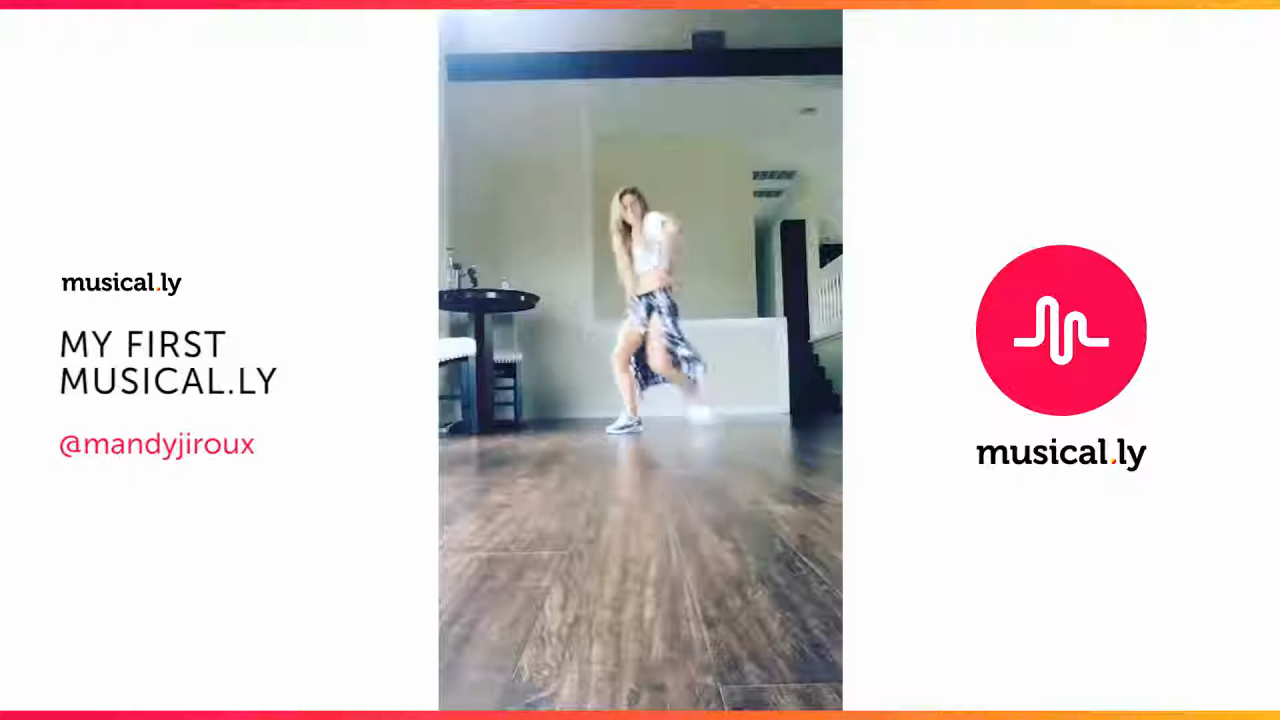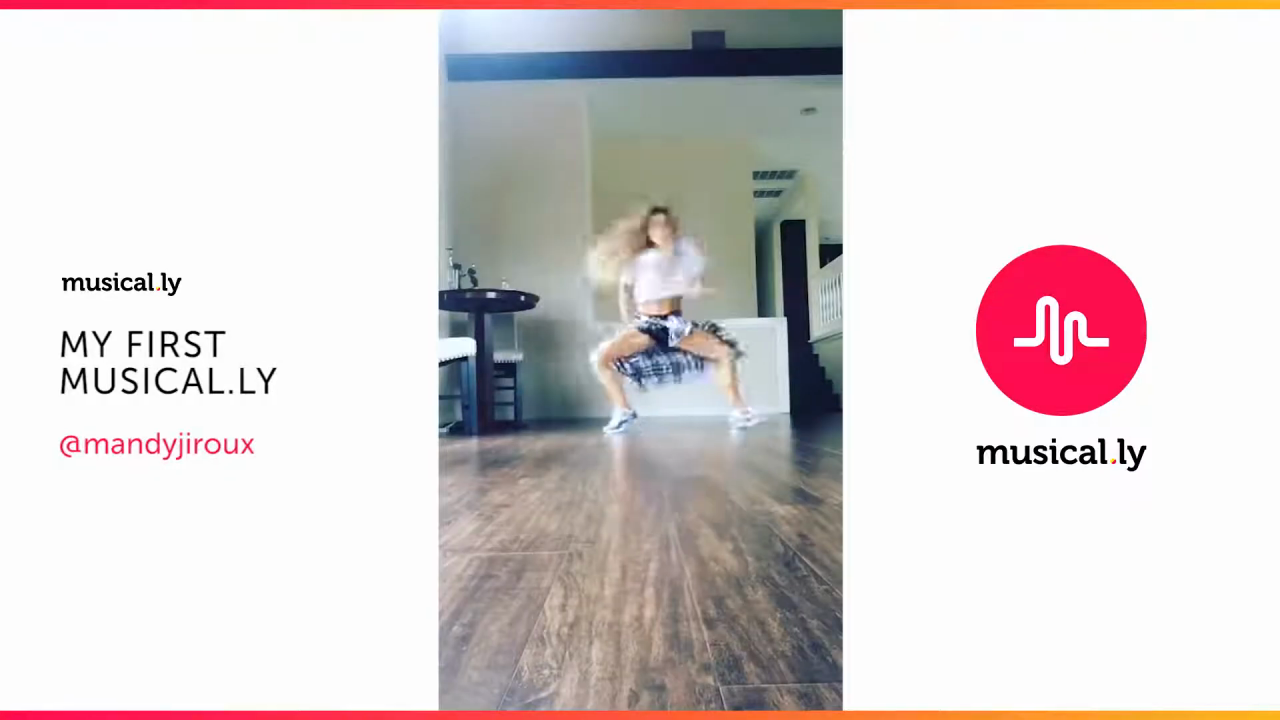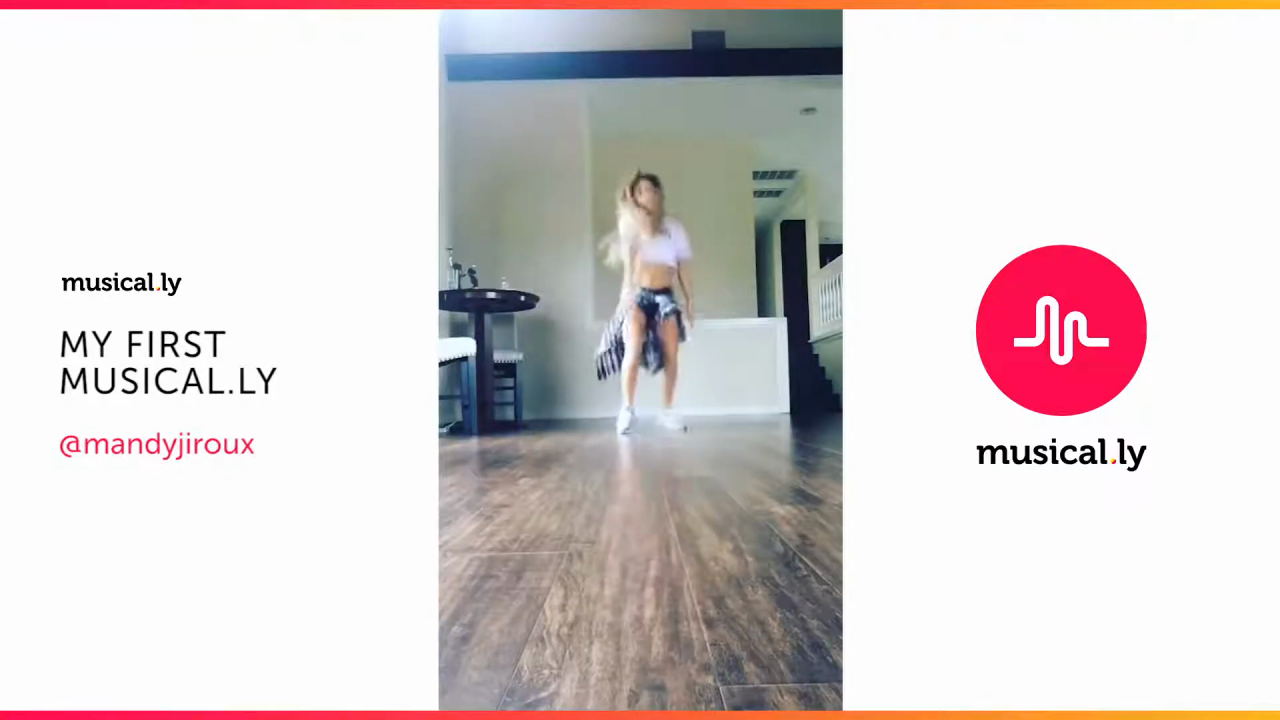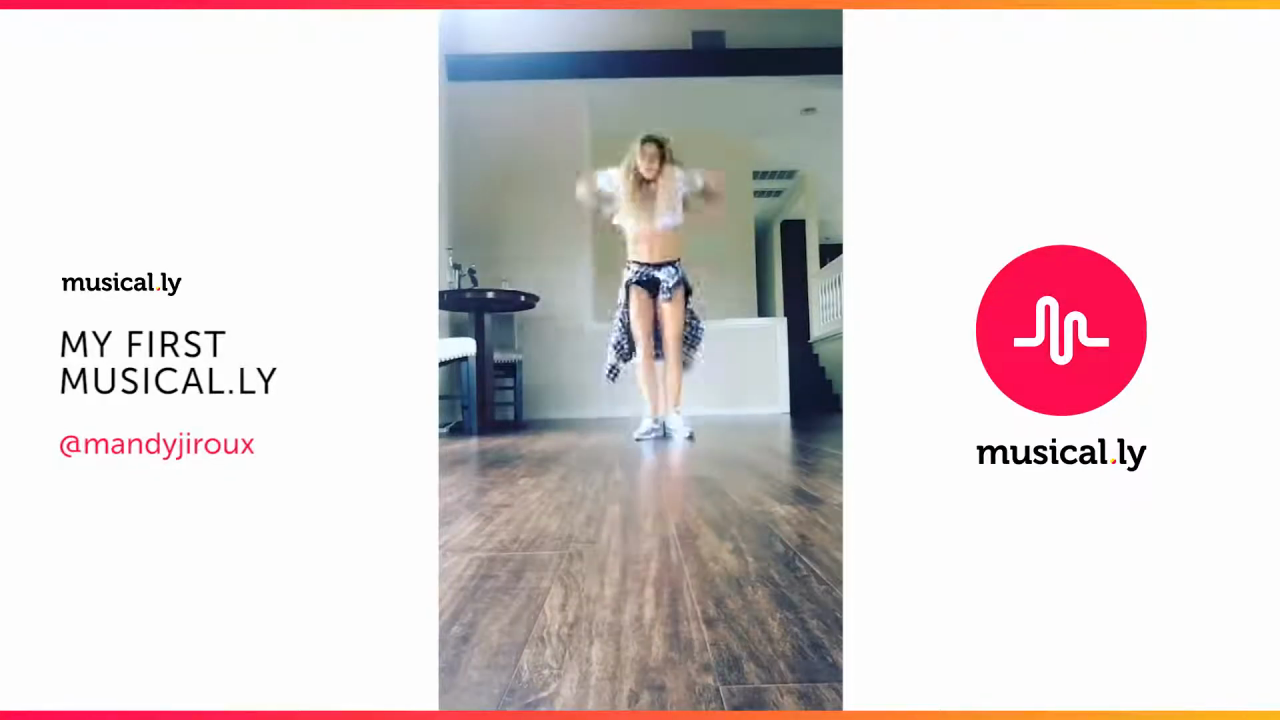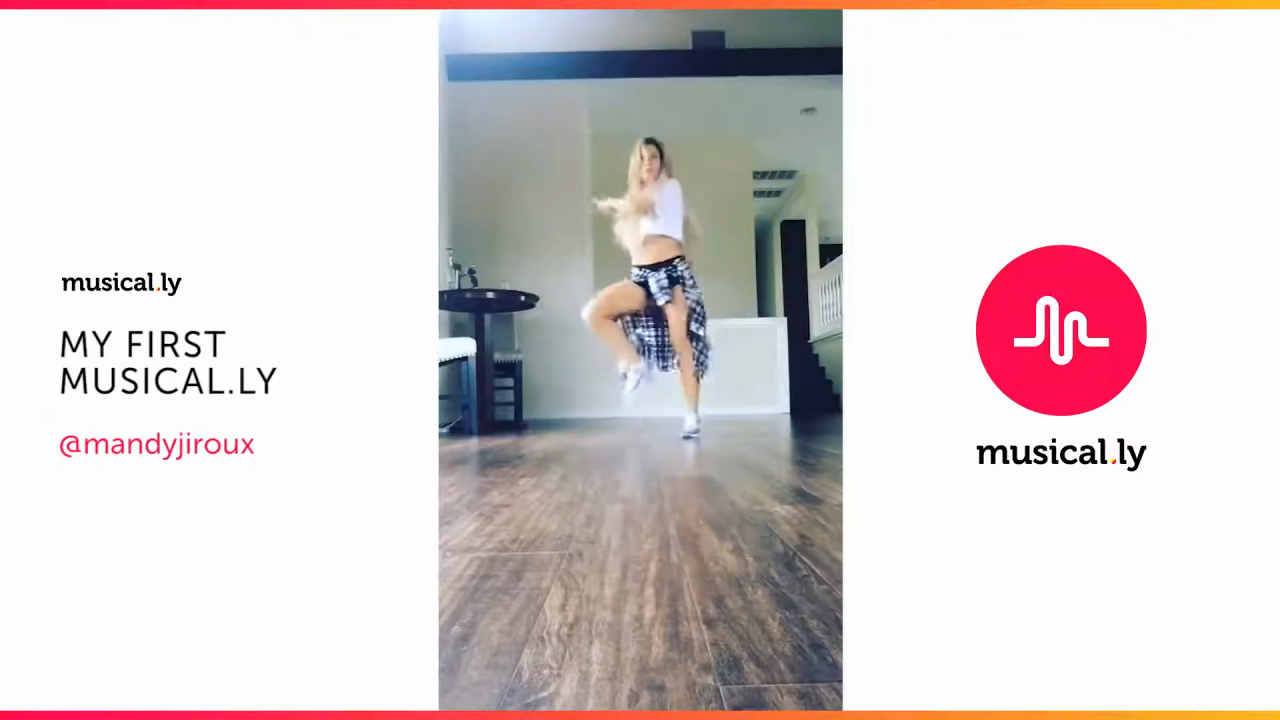
dt=1s
person 1, frame 1
left shoulder: (653, 220)
right shoulder: (630, 239)
left elbow: (671, 229)
left wrist: (668, 240)
left hip: (660, 299)
right hip: (641, 302)
left knee: (659, 361)
right knee: (619, 357)
left ankle: (695, 401)
right ankle: (630, 417)
person 1, frame 2
left shoulder: (684, 248)
right shoulder: (636, 257)
left elbow: (696, 280)
right elbow: (625, 290)
right wrist: (628, 321)
left hip: (675, 321)
right hip: (644, 323)
left knee: (724, 352)
right knee: (600, 357)
left ankle: (738, 411)
right ankle: (623, 411)
person 1, frame 3
left shoulder: (673, 227)
right shoulder: (630, 222)
left elbow: (683, 268)
right elbow: (626, 259)
left wrist: (689, 302)
left hip: (665, 298)
right hip: (637, 296)
left knee: (671, 357)
right knee: (633, 349)
left ankle: (668, 410)
right ankle: (627, 410)
person 1, frame 4
left shoulder: (677, 181)
right shoulder: (622, 184)
left elbow: (713, 193)
right elbow: (585, 191)
left wrist: (707, 186)
right wrist: (588, 188)
left hip: (671, 271)
right hip: (638, 273)
left knee: (674, 345)
right knee: (643, 345)
left ankle: (673, 415)
right ankle: (653, 417)
person 1, frame 5
left shoulder: (671, 187)
right shoulder: (635, 197)
left elbow: (644, 205)
left wrist: (611, 203)
left hip: (673, 270)
right hip: (640, 275)
left knee: (681, 344)
right knee: (593, 312)
left ankle: (693, 416)
right ankle: (635, 364)
